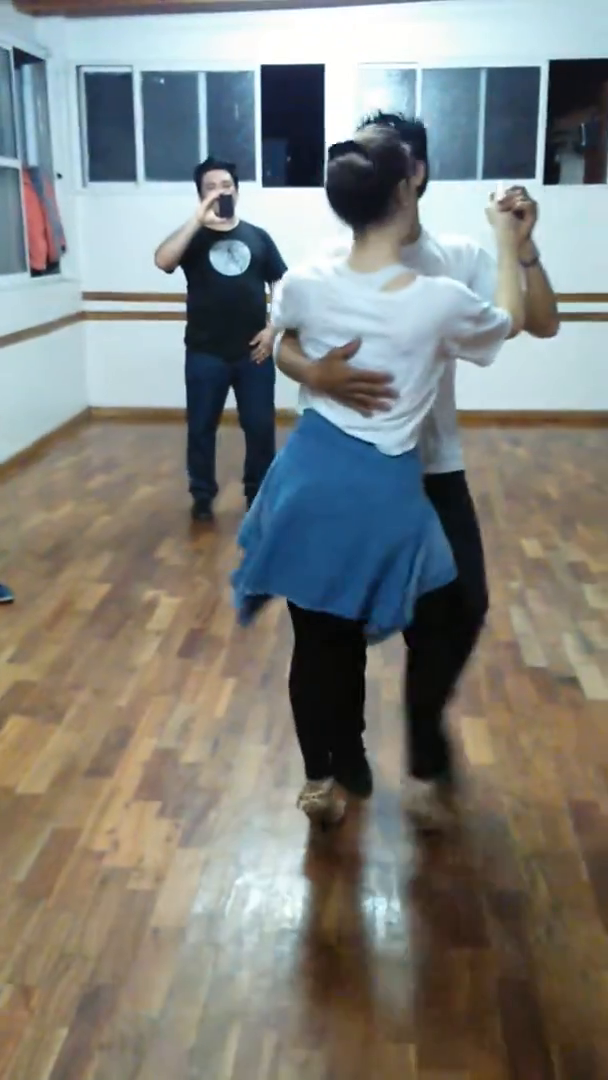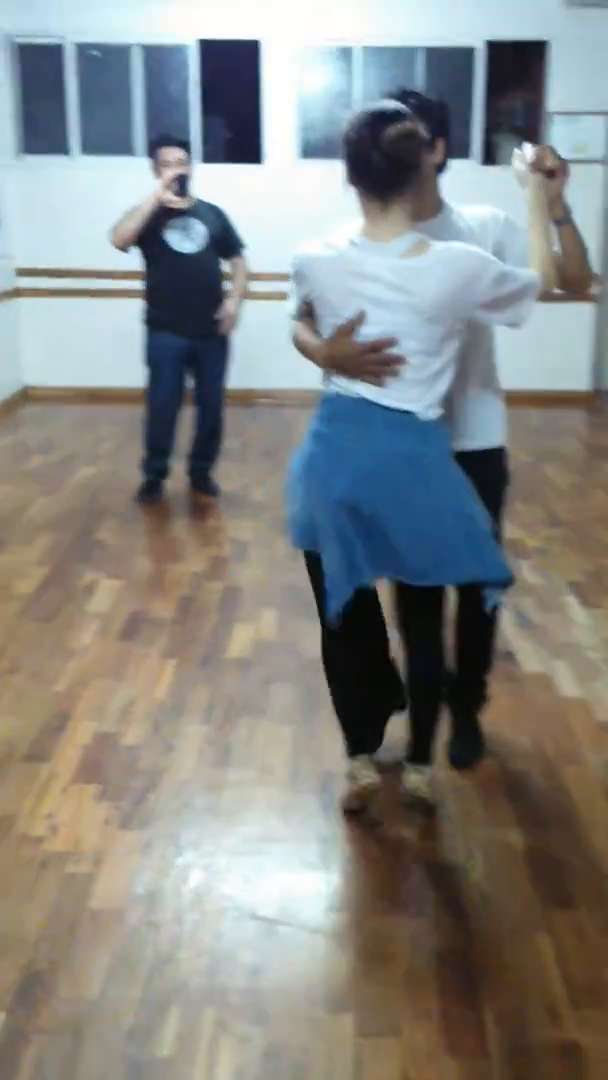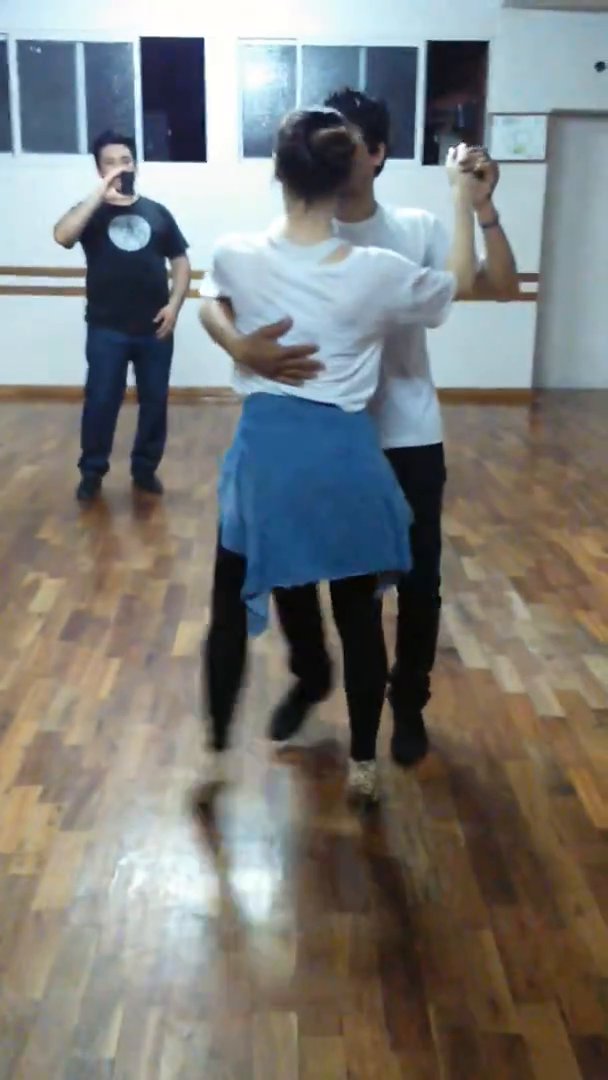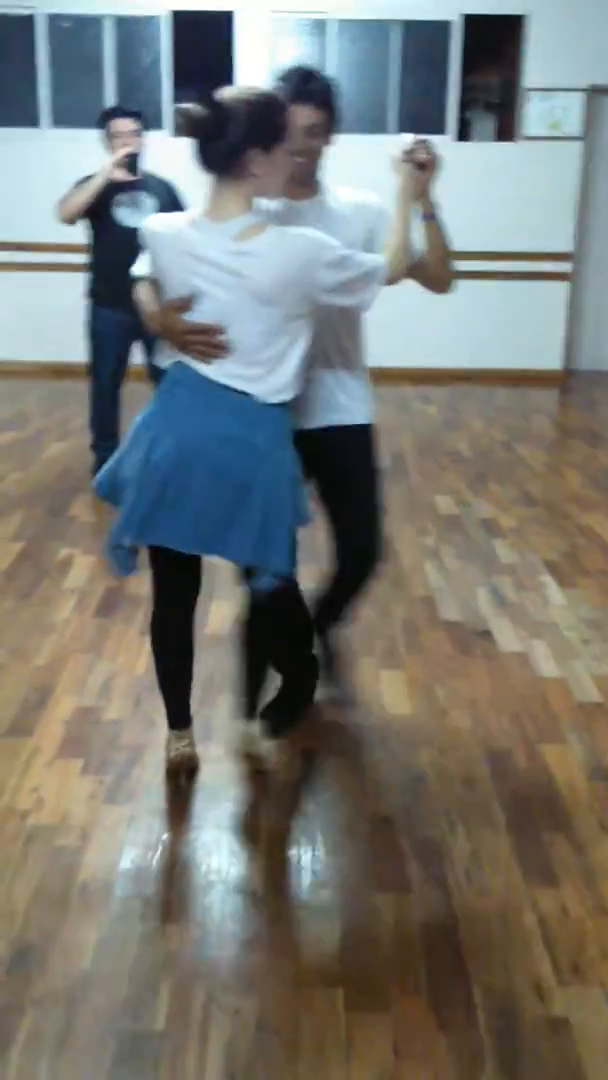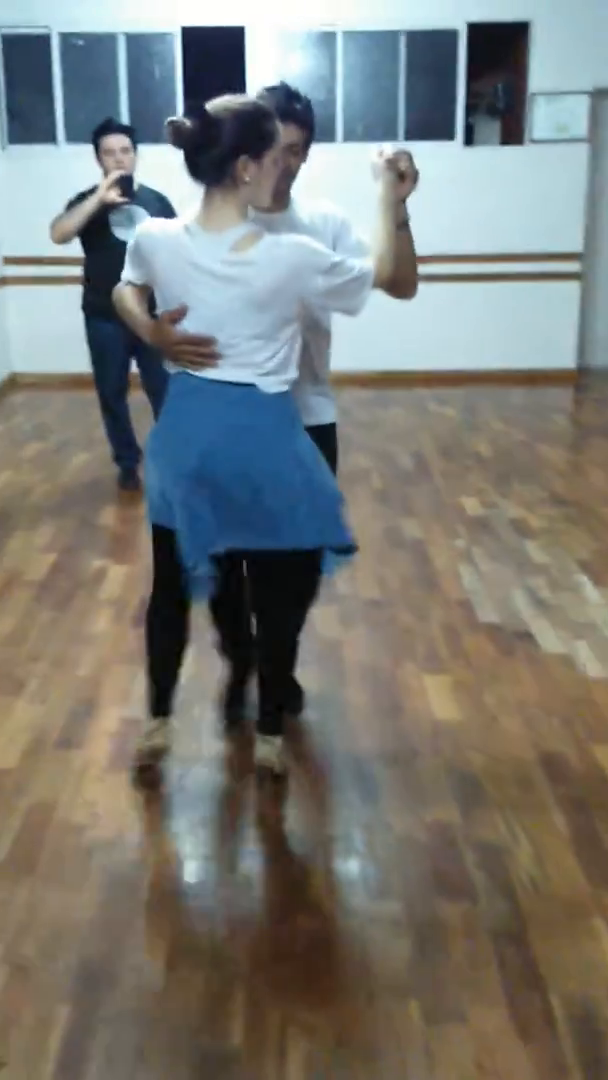
dt=0.5s
person 1, frame 1
left shoulder: (304, 284)
right shoulder: (440, 301)
right elbow: (509, 322)
right wrist: (507, 240)
left hip: (309, 476)
right hip: (384, 489)
left knee: (315, 643)
left ankle: (320, 780)
person 1, frame 2
left shoulder: (316, 260)
right shoulder: (458, 267)
right elbow: (541, 281)
right wrist: (538, 200)
left hip: (337, 451)
right hip: (416, 460)
left knee: (343, 618)
right knee: (421, 623)
left ankle: (359, 761)
right ankle: (419, 767)
person 1, frame 3
left shoulder: (235, 257)
right shoulder: (378, 272)
left elbow: (210, 302)
right elbow: (459, 282)
right wrist: (463, 201)
left hip: (266, 453)
right hip: (347, 458)
left knee: (230, 612)
right knee: (358, 620)
left ankle: (215, 753)
right ankle: (362, 765)
person 1, frame 4
left shoulder: (163, 235)
right shoulder: (298, 252)
right elbow: (391, 268)
right wrist: (406, 193)
left hip: (175, 431)
right hip: (252, 441)
left knee: (174, 594)
right knee: (272, 587)
left ankle: (179, 734)
right ankle: (259, 719)
person 1, frame 5
left shoulder: (154, 241)
right shoulder: (292, 259)
left elbow: (127, 297)
right elbow: (381, 273)
right wrist: (389, 198)
left hip: (188, 433)
right hip: (266, 436)
left knee: (172, 587)
right knee: (278, 595)
left ankle: (157, 722)
right ankle: (270, 737)
person 2, frame 1
left shoulder: (460, 257)
left elbow: (542, 324)
right elbow: (284, 347)
left wrist: (523, 246)
right wrist: (318, 375)
left hip: (435, 466)
left knee: (464, 606)
left ankle: (426, 725)
person 2, frame 2
left shoulder: (487, 228)
left elbow: (575, 282)
right elbow: (303, 321)
left wrist: (555, 205)
right wrist: (327, 353)
left hip: (473, 441)
left knee: (476, 584)
right knee: (417, 586)
left ankle: (464, 708)
right ankle: (382, 696)
person 2, frame 3
left shoulder: (418, 230)
left elbow: (502, 288)
right elbow: (218, 304)
left wrist: (483, 208)
right wrist: (246, 348)
left hip: (409, 440)
left knee: (418, 581)
left ankle: (408, 703)
right ankle: (309, 677)
person 2, frame 4
left shoulder: (361, 211)
left elbow: (438, 279)
left wrist: (424, 200)
right wrist: (164, 321)
left hip: (340, 416)
left knee: (362, 553)
left ankle: (319, 627)
person 2, frame 5
left shoulder: (326, 223)
left elbow: (401, 286)
left wrist: (398, 209)
right wrist: (159, 332)
left hip: (308, 419)
right knee: (230, 554)
right ankle: (239, 664)
person 3, frame 1
left shoulder: (257, 236)
right shoulder: (193, 237)
left elbow: (280, 286)
right elbow: (163, 261)
left wrist: (272, 328)
right wrist: (199, 219)
left hip: (253, 351)
right hip: (205, 353)
left knee: (260, 426)
right knee: (201, 427)
left ankle: (258, 492)
right ankle: (202, 495)
person 3, frame 2
left shoulder: (212, 214)
right shoulder: (148, 215)
left elbow: (238, 261)
right elbow: (119, 240)
left wrist: (235, 300)
right wrist: (156, 197)
left hip: (211, 330)
right hip: (166, 331)
left knee: (211, 404)
right knee: (163, 405)
left ankle: (201, 471)
right ankle: (154, 475)
person 3, frame 3
left shoulder: (157, 212)
right shoulder: (91, 211)
left elbow: (180, 262)
right elbow: (62, 236)
left wrist: (174, 304)
right wrist: (100, 194)
left hip: (154, 327)
right hip: (107, 328)
left knee: (155, 401)
right knee: (100, 402)
left ankle: (145, 468)
right ankle: (92, 472)
person 3, frame 4
left shoulder: (162, 188)
right shoulder: (96, 186)
right elbow: (66, 214)
right wrist: (107, 175)
right hip: (109, 307)
right knee: (105, 382)
right ankle: (104, 452)
person 3, frame 5
left shoulder: (156, 200)
right shoulder: (89, 200)
right elbow: (58, 234)
right wrist: (100, 197)
right hip: (105, 318)
left knee: (164, 392)
right knee: (112, 393)
right ankle: (127, 461)
